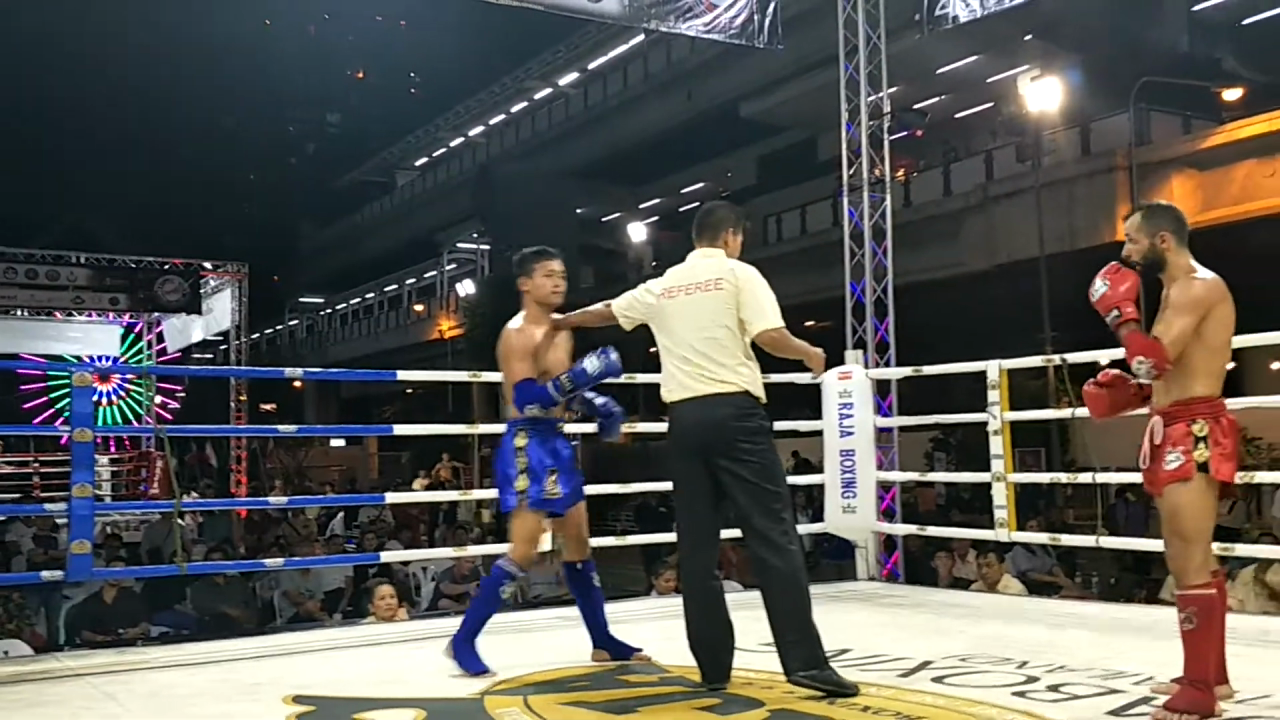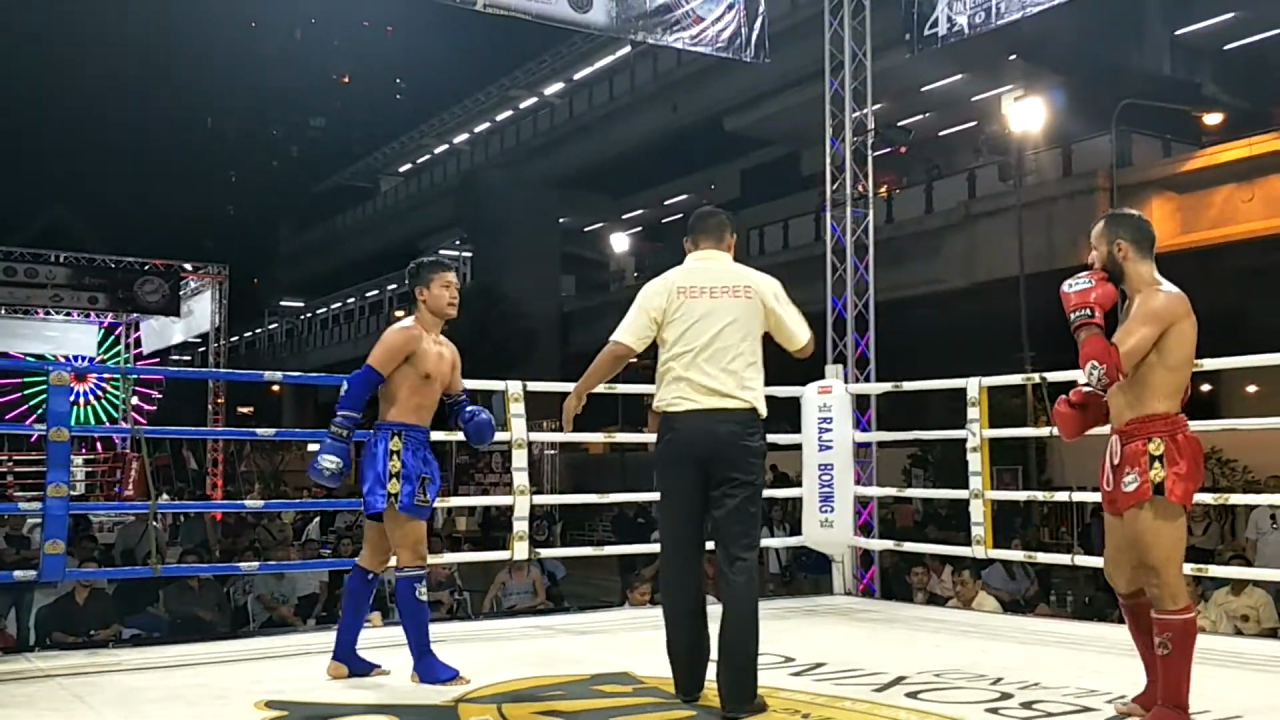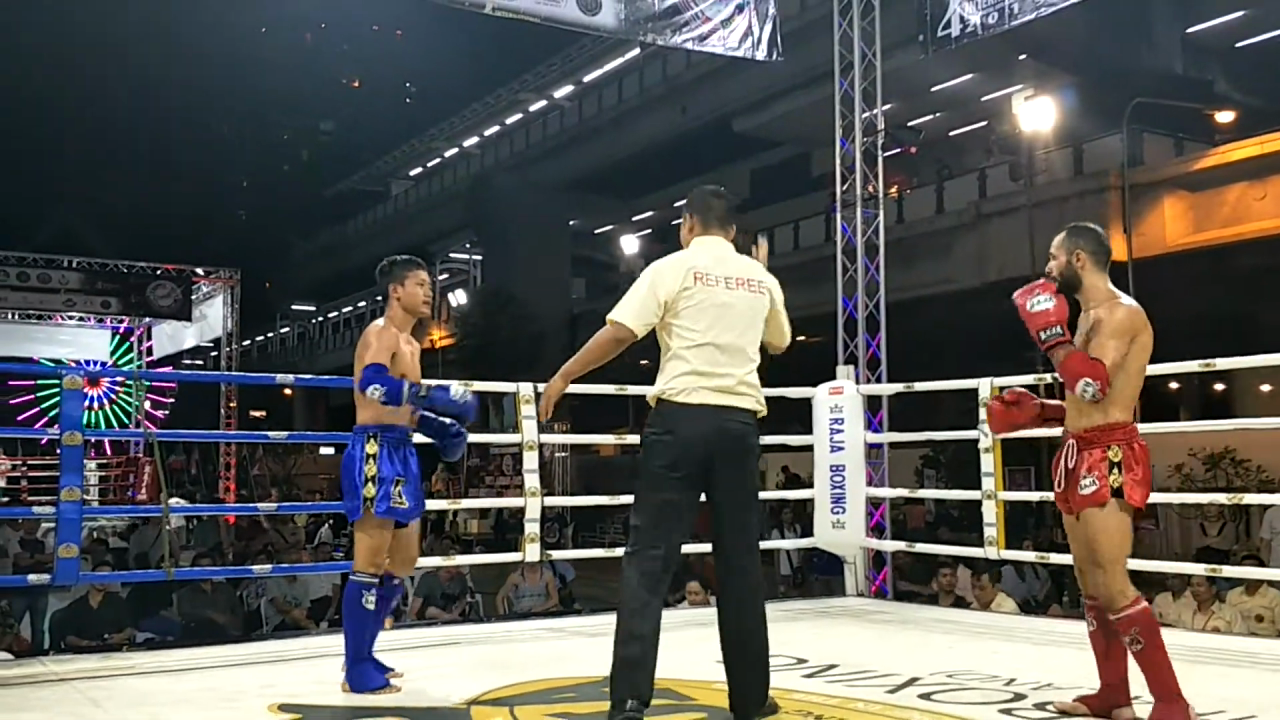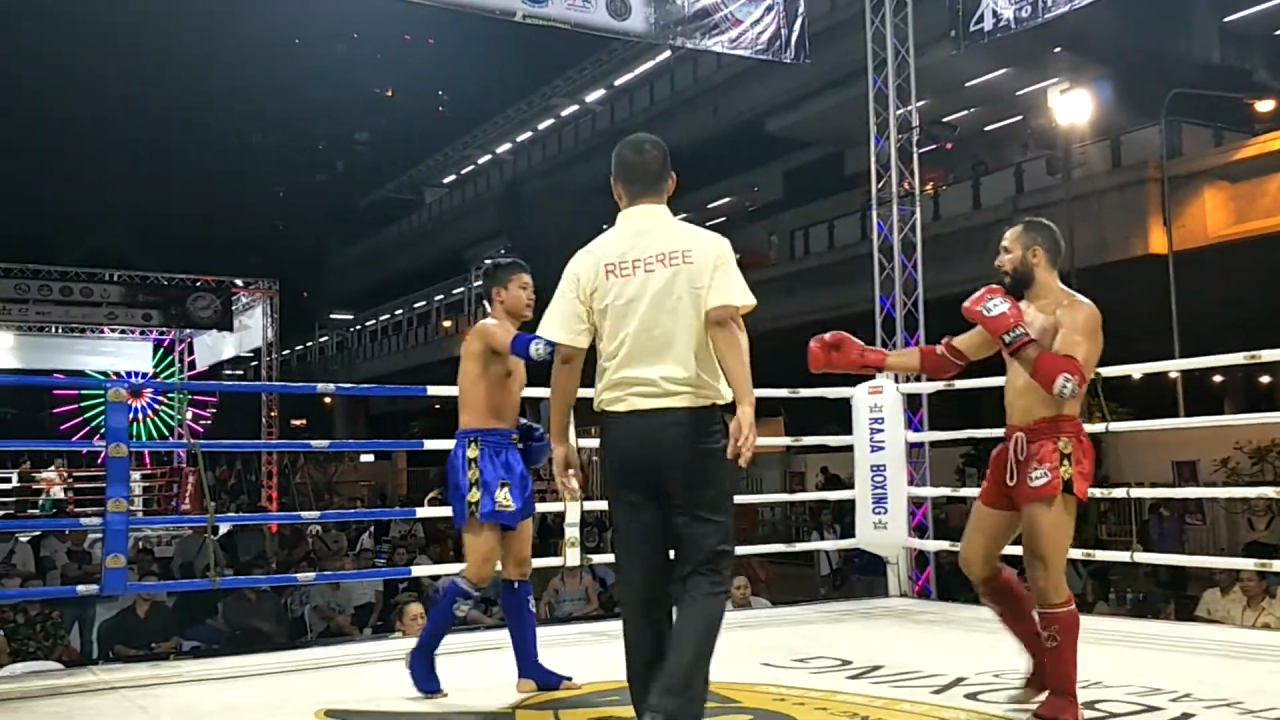
dt=0.7s
person 1, frame 1
left shoulder: (662, 287)
right shoulder: (738, 274)
left elbow: (611, 311)
right elbow: (770, 336)
left wrist: (569, 319)
right wrist: (810, 353)
left hip: (685, 418)
right hip: (735, 412)
left knee: (698, 546)
right knee: (773, 536)
left ankle: (714, 666)
right ankle: (804, 660)
person 1, frame 2
left shoulder: (663, 286)
right shoulder: (758, 283)
left elbow: (620, 350)
right elbow: (803, 346)
left wrist: (579, 392)
right wrist: (767, 327)
left hip: (680, 427)
right hip: (738, 426)
left knee: (680, 555)
right knee: (738, 557)
left ankle: (688, 679)
person 1, frame 3
left shoulder: (673, 267)
right shoulder: (758, 278)
left elbow: (617, 333)
right elbow: (779, 342)
left wrist: (562, 377)
left hip: (679, 418)
right hip: (738, 423)
left knee: (649, 557)
right knee: (740, 564)
person 1, frame 4
left shoulder: (590, 259)
right shoulder: (706, 245)
left elbow: (567, 357)
right elbow: (726, 324)
left wrist: (560, 440)
right wrist: (745, 407)
left hip: (624, 429)
right hip: (693, 424)
left knee: (641, 581)
right knee: (703, 572)
person 2, frame 1
left shoulder: (1196, 287)
right shoulder: (1179, 291)
left elbow: (1150, 360)
left wrist: (1117, 308)
right wrist: (1133, 393)
left hip: (1194, 434)
right hip: (1175, 434)
left knee: (1187, 561)
right knee: (1194, 559)
right ankle: (1212, 674)
person 2, frame 2
left shoulder: (1160, 299)
right shoulder: (1143, 303)
left elbow: (1103, 369)
left wrist: (1083, 312)
right wrist: (1102, 409)
left hip: (1156, 454)
right hip: (1131, 454)
left knee: (1161, 583)
right knee: (1123, 577)
person 2, frame 3
left shoulder: (1118, 313)
right shoulder: (1084, 317)
left elbow: (1090, 387)
left wrist: (1046, 328)
right wrist: (1038, 411)
left hip: (1110, 460)
right hip: (1077, 459)
left knee: (1109, 580)
right knee: (1095, 583)
person 2, frame 4
left shoulder: (1077, 311)
right shoulder: (1013, 313)
left elbow: (1067, 385)
right elbow: (942, 359)
left wrist: (1012, 333)
right wrist: (868, 359)
left hip: (1055, 452)
right hip: (1015, 451)
left knee: (1045, 576)
right knee: (975, 561)
right ankle: (1046, 658)
person 3, frame 1
left shoulder: (562, 332)
right shoulder: (517, 334)
right elbow: (527, 399)
left wrist: (596, 403)
right wrist: (581, 377)
left hip: (558, 445)
right hip: (525, 446)
left knee: (579, 549)
right knee: (521, 554)
left ankle: (603, 642)
right ankle: (462, 643)
person 3, frame 2
left shoulder: (448, 351)
right shoulder: (405, 335)
left elbow: (456, 402)
right elbow: (359, 384)
left wrist: (474, 418)
right wrist: (337, 441)
left hip: (417, 451)
right hip: (396, 448)
left knee: (373, 559)
right knee: (412, 558)
left ankle: (343, 656)
right ankle: (424, 661)
person 3, frame 3
left shoulder: (410, 344)
right shoulder: (380, 333)
right elbow: (373, 385)
left wrist: (434, 423)
right wrist: (434, 394)
left hip: (400, 454)
right hip: (374, 453)
left knee: (400, 566)
right knee: (370, 564)
left ankle: (363, 652)
right ankle: (357, 667)
person 3, frame 4
left shoulder: (510, 349)
right shoulder: (488, 331)
right elbow: (533, 348)
left wrist: (528, 432)
left hip: (509, 457)
right hip: (480, 456)
left knee: (519, 569)
right knee: (479, 571)
left ankle: (530, 670)
right ankle: (423, 654)
